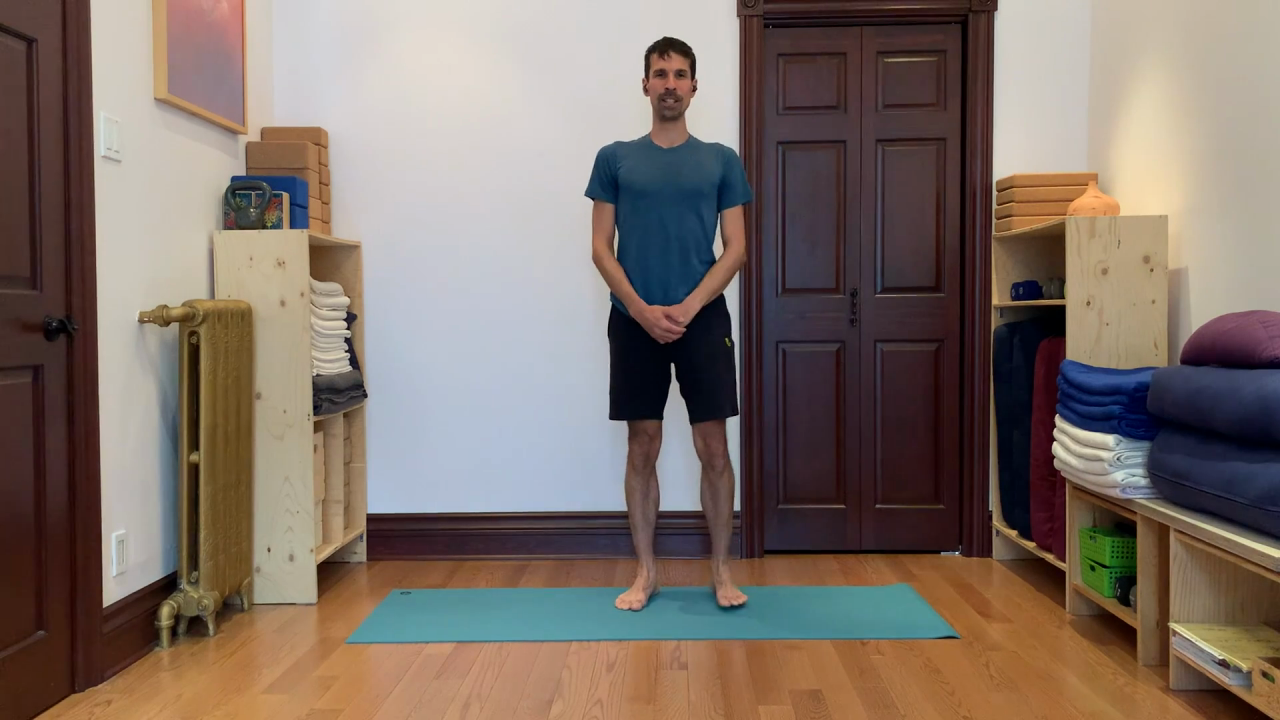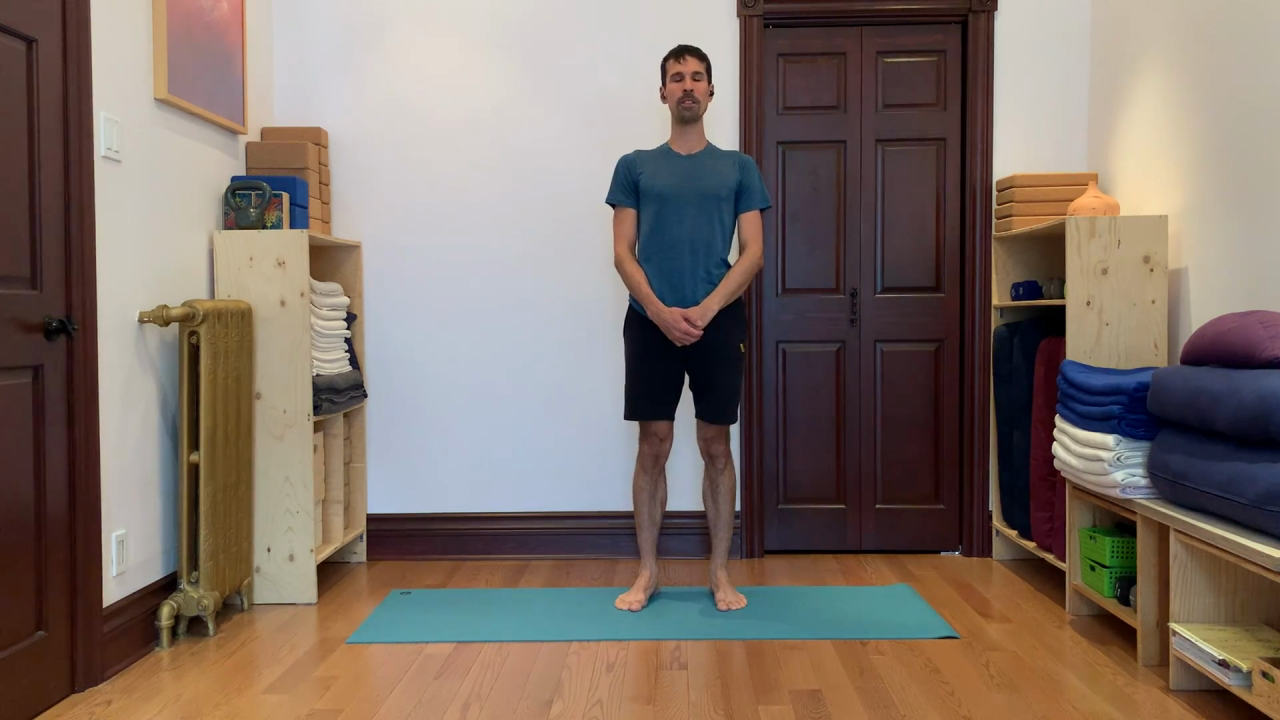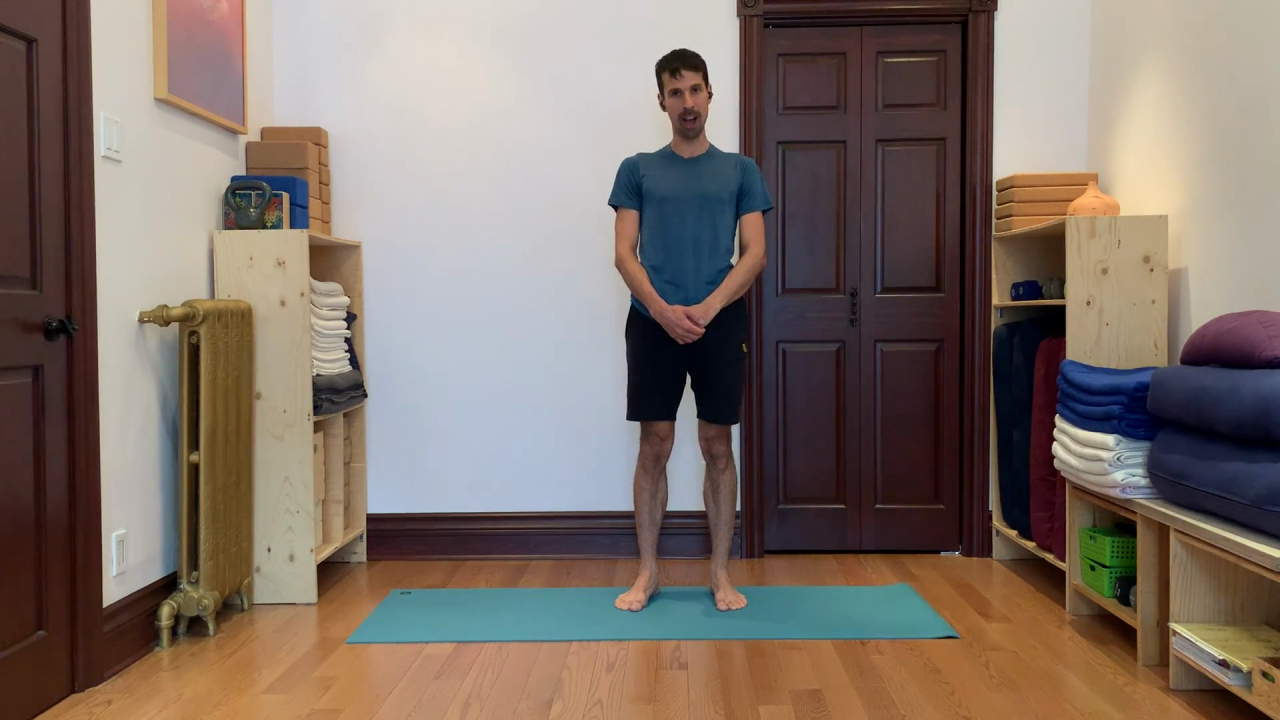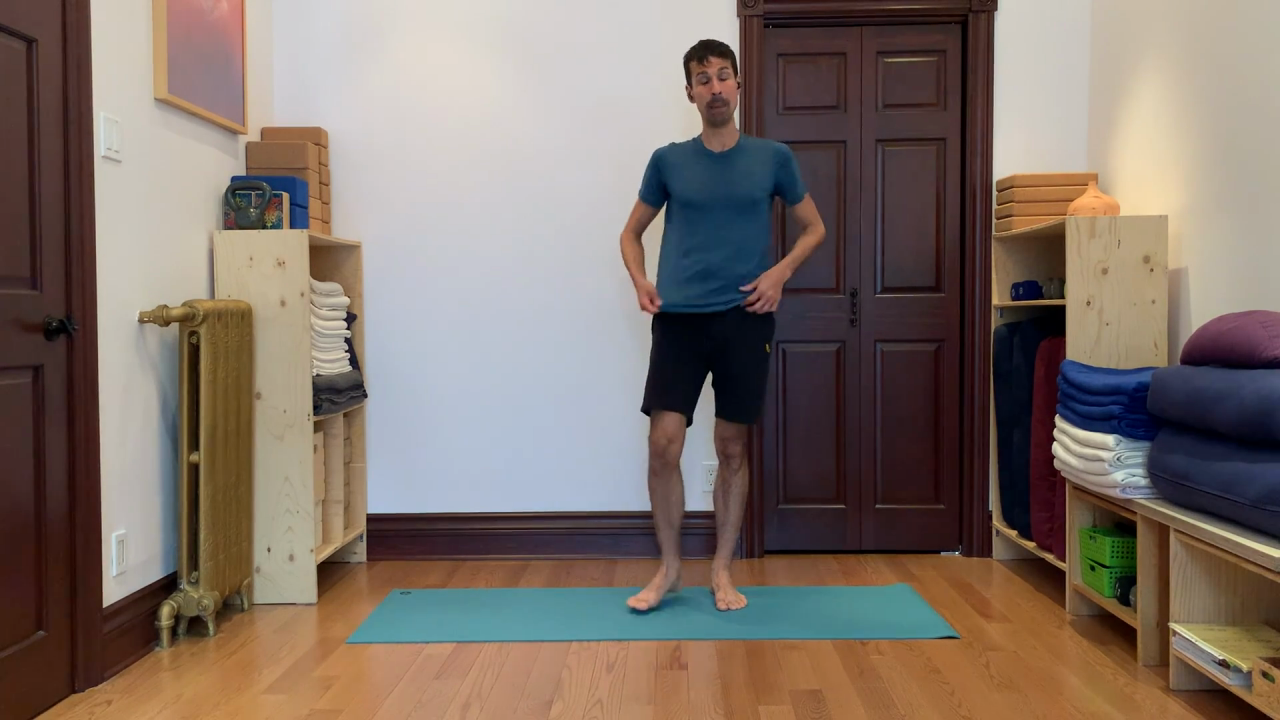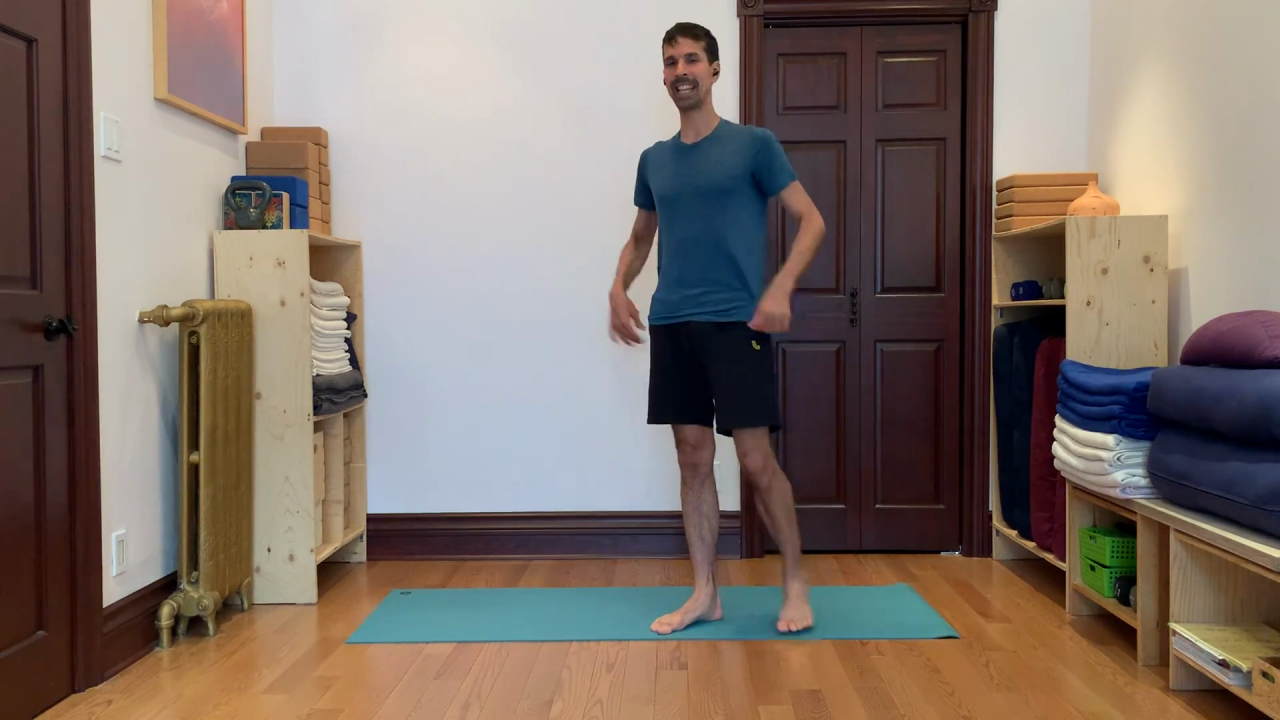
dt=1s
person 1, frame 1
left shoulder: (722, 161)
right shoulder: (615, 158)
left elbow: (735, 250)
right elbow: (602, 248)
left wrist: (688, 308)
right wrist: (641, 310)
left hip: (704, 319)
right hip: (635, 321)
left knee: (713, 447)
right knee: (642, 448)
left ankle: (721, 569)
right ankle: (646, 571)
person 1, frame 2
left shoulder: (738, 168)
right shoulder: (635, 166)
left elbow: (753, 253)
right elbow: (624, 253)
left wrist: (705, 310)
right wrist: (660, 312)
left hip: (719, 322)
right hip: (651, 322)
left knee: (716, 447)
right knee: (653, 447)
left ankle: (720, 571)
right ankle: (647, 571)
person 1, frame 3
left shoulder: (739, 170)
right shoulder: (637, 169)
left elbow: (754, 254)
right elbow: (624, 254)
left wrist: (707, 308)
right wrist: (662, 310)
left hip: (720, 322)
right hip: (653, 322)
left knee: (717, 447)
right knee: (653, 446)
left ankle: (720, 571)
right ankle: (647, 571)
person 1, frame 4
left shoulder: (773, 157)
right shoulder: (667, 160)
left elbow: (813, 227)
right elbow: (632, 231)
left wrist: (780, 272)
right wrist: (639, 281)
left hip: (745, 320)
right hip: (679, 319)
left knee: (733, 448)
right knee: (664, 444)
left ankle: (721, 570)
right ankle: (668, 566)
person 1, frame 5
left shoulder: (755, 144)
right shoulder: (654, 160)
left elbow: (812, 221)
right elbow: (641, 239)
left wrist: (782, 285)
right wrist: (619, 288)
left hip: (736, 324)
right hip: (671, 325)
left knee: (758, 460)
right knee: (693, 458)
left ankle: (795, 574)
right ankle: (704, 592)
